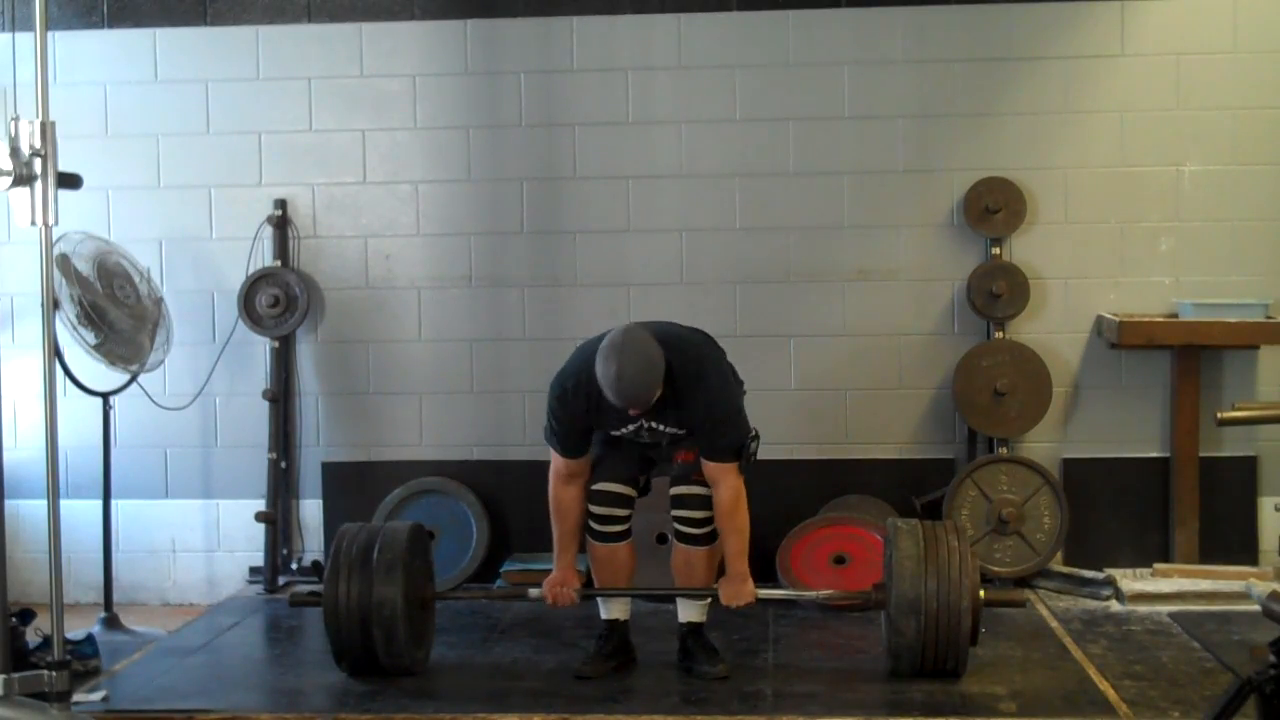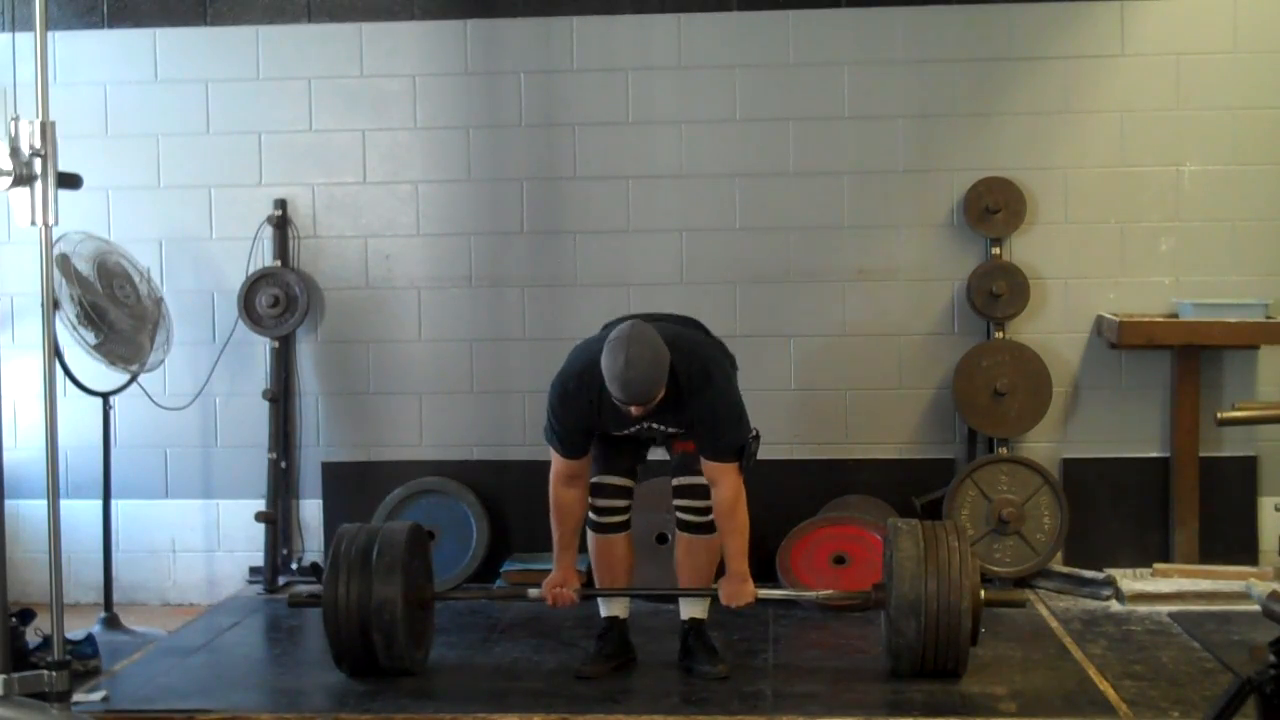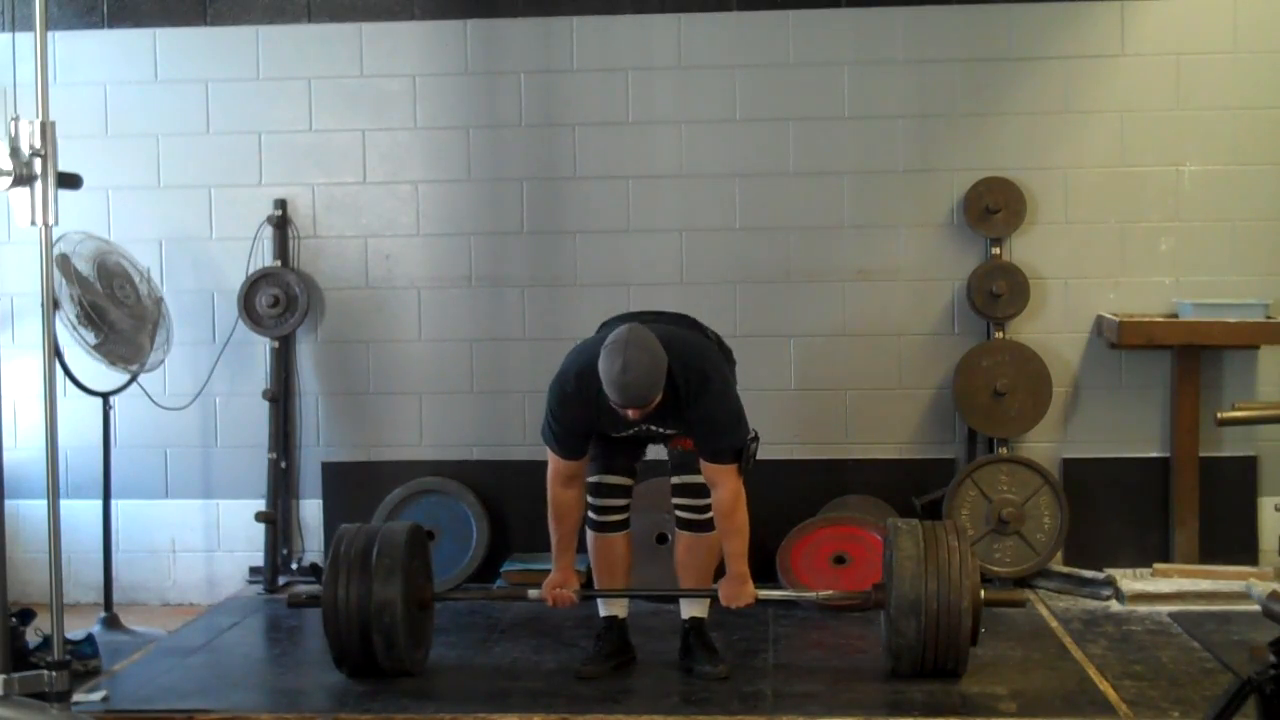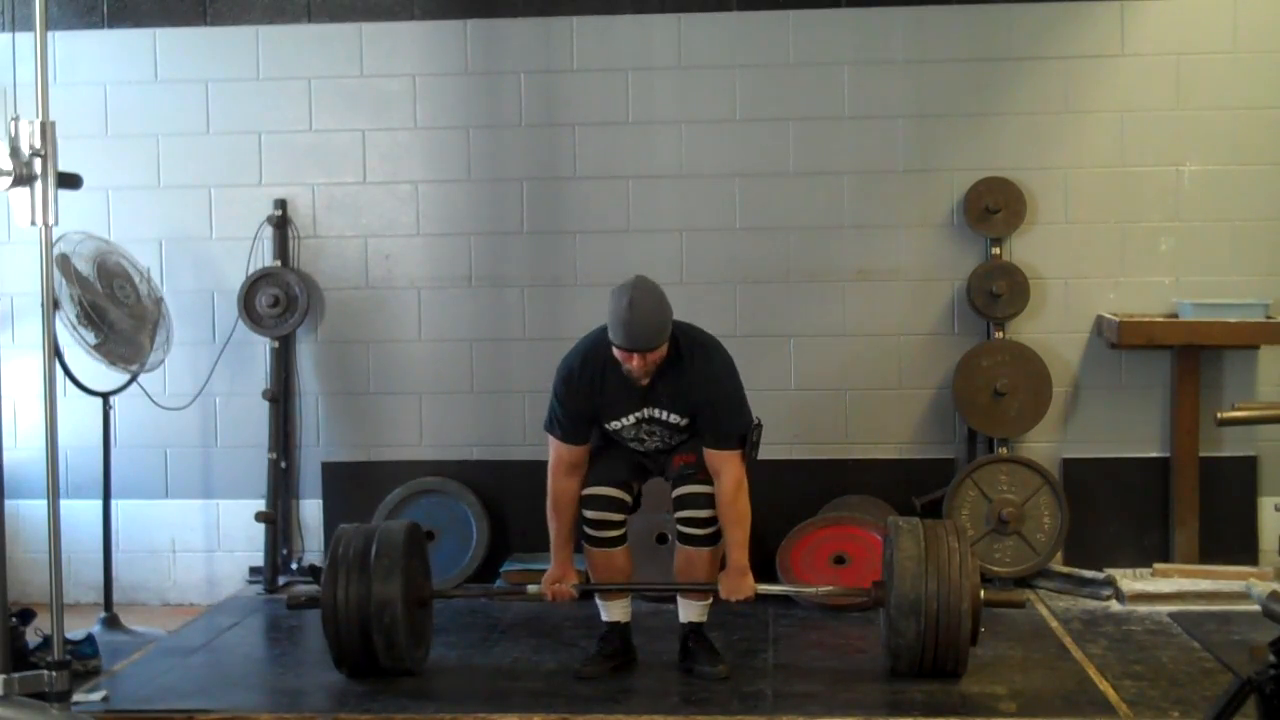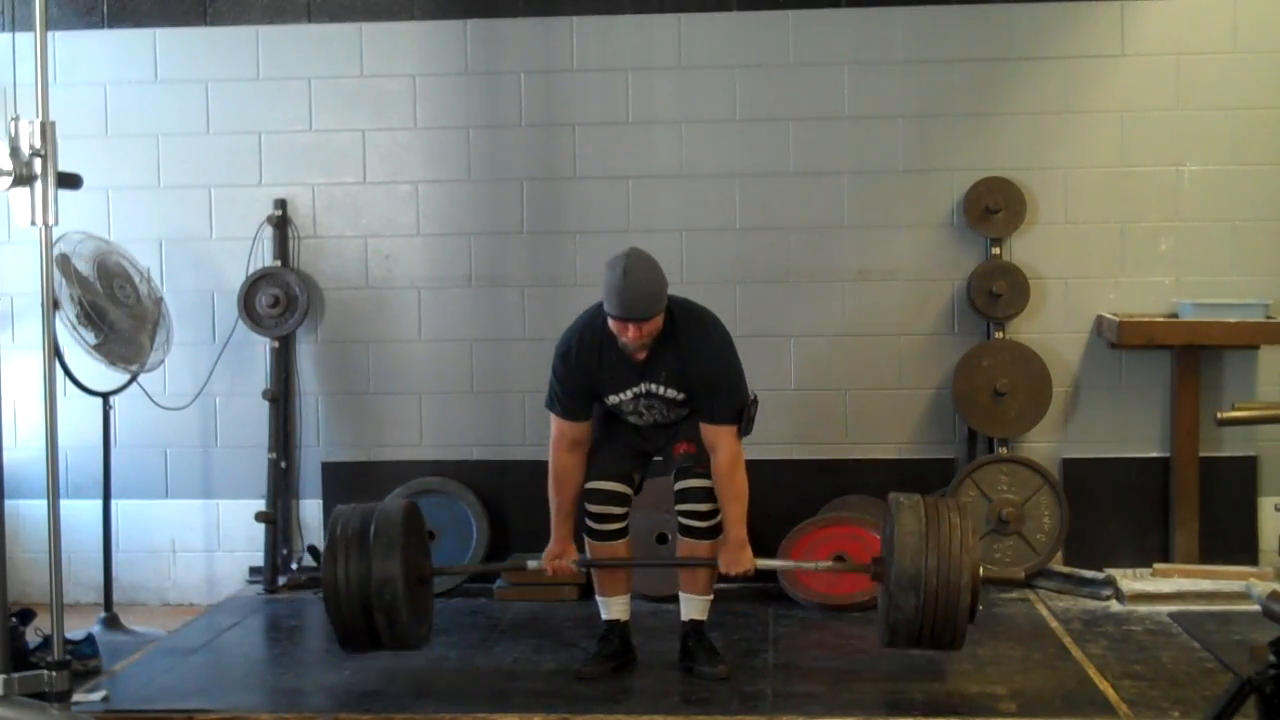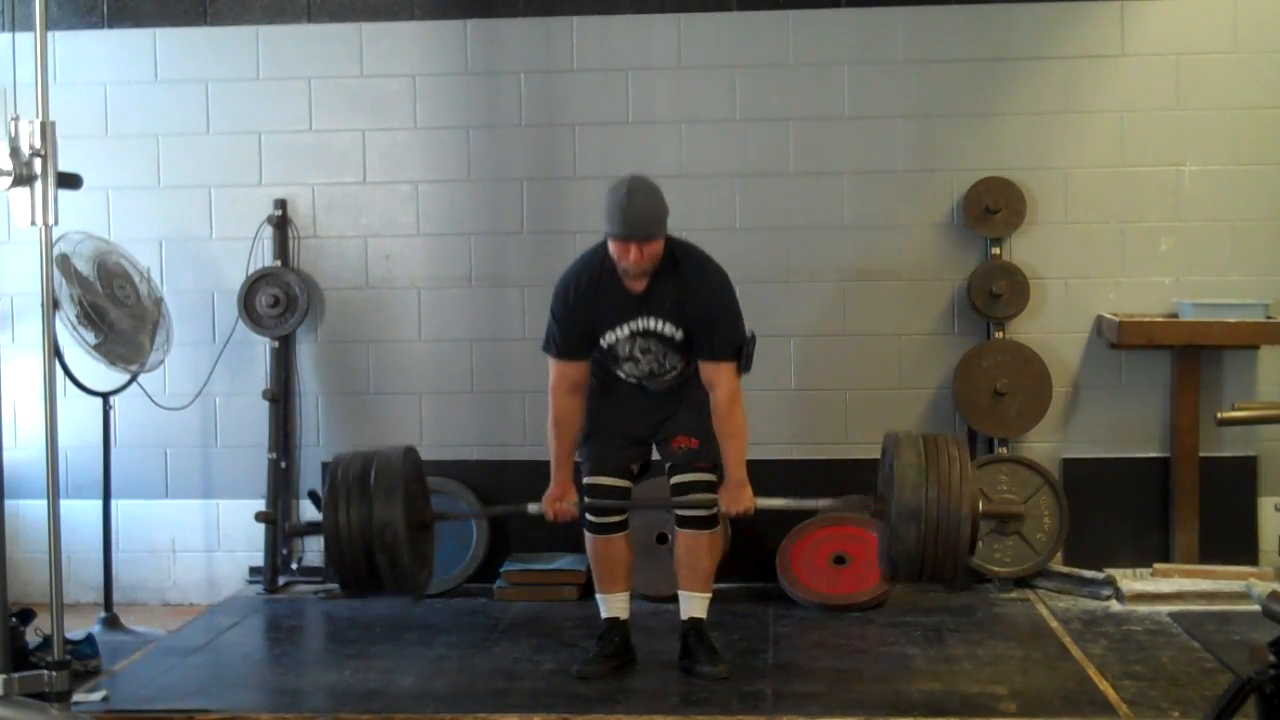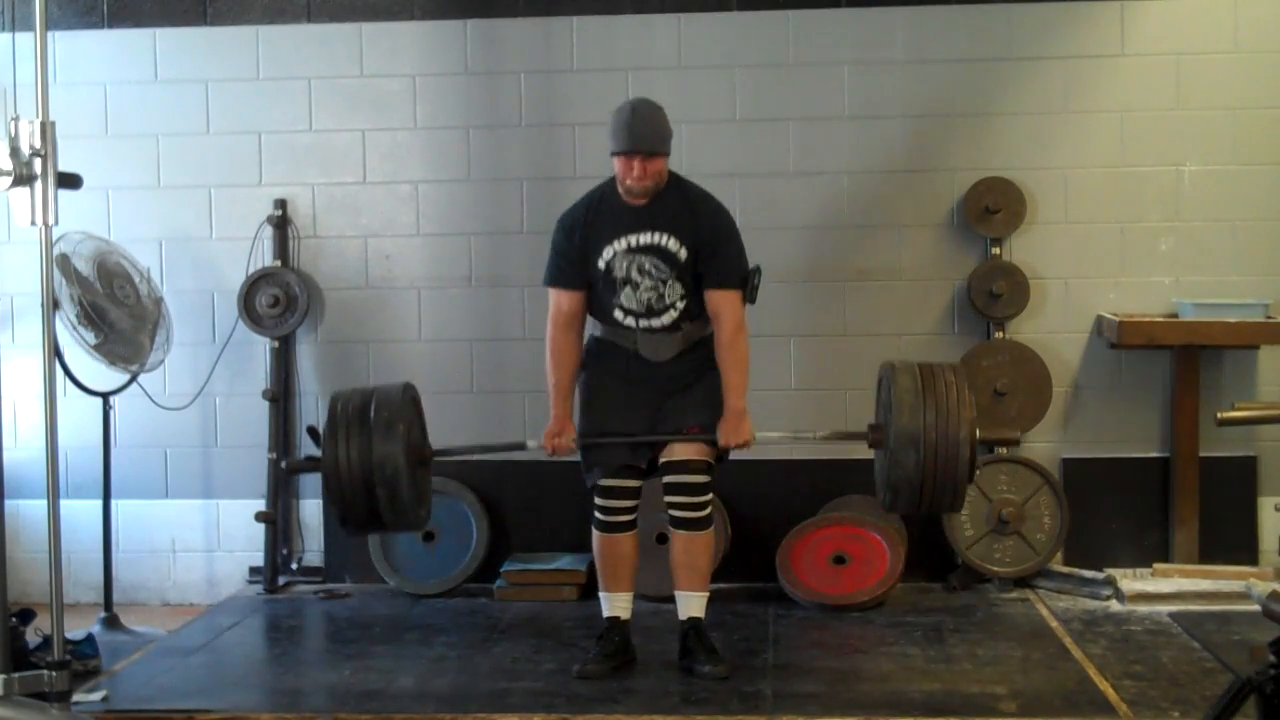
dt=0.4s
person 1, frame 1
left shoulder: (707, 377)
right shoulder: (573, 385)
left elbow: (727, 483)
right elbow: (567, 477)
left wrist: (738, 573)
right wrist: (564, 566)
left hip: (698, 430)
left knee: (696, 512)
right knee: (603, 509)
left ankle: (692, 635)
right ankle: (614, 635)
person 1, frame 2
left shoulder: (708, 377)
right shoulder: (574, 384)
left elbow: (725, 484)
right elbow: (568, 480)
left wrist: (738, 573)
right wrist: (563, 567)
left hip: (691, 413)
left knee: (697, 502)
right knee: (604, 502)
left ankle: (693, 634)
right ankle: (614, 633)
person 1, frame 3
left shoulder: (707, 380)
right shoulder: (574, 385)
left elbow: (725, 485)
right elbow: (565, 480)
left wrist: (738, 573)
right wrist: (562, 567)
left hip: (687, 417)
left knee: (696, 499)
right knee: (603, 500)
left ankle: (694, 633)
right ankle: (613, 633)
person 1, frame 4
left shoulder: (708, 363)
right shoulder: (580, 368)
left elbow: (728, 473)
right elbow: (565, 468)
left wrist: (738, 566)
right wrist: (560, 561)
left hip: (693, 441)
right hip: (617, 442)
left knee: (700, 513)
right knee: (597, 514)
left ankle: (693, 635)
right ankle: (616, 636)
person 1, frame 5
left shoulder: (705, 338)
right shoulder: (578, 345)
left elbow: (724, 449)
right elbow: (568, 446)
left wrist: (736, 540)
right wrist: (561, 536)
left hip: (693, 418)
right hip: (617, 420)
left knee: (699, 505)
right knee: (601, 506)
left ankle: (694, 634)
right ankle: (615, 635)
person 1, frame 6
left shoulder: (704, 279)
right shoulder: (578, 286)
left elbow: (723, 387)
right elbow: (567, 388)
left wrist: (736, 480)
right wrist: (561, 479)
left hip: (688, 389)
right hip: (615, 390)
left knee: (696, 498)
right knee: (602, 501)
left ankle: (694, 633)
right ankle: (615, 633)
person 1, frame 7
left shoulder: (705, 215)
right shoulder: (581, 220)
left elbow: (728, 319)
right elbow: (564, 320)
left wrist: (736, 410)
right wrist: (560, 414)
left hip: (690, 371)
right hip: (613, 371)
left knee: (690, 501)
right knee: (613, 504)
left ankle: (694, 633)
right ankle: (616, 632)
